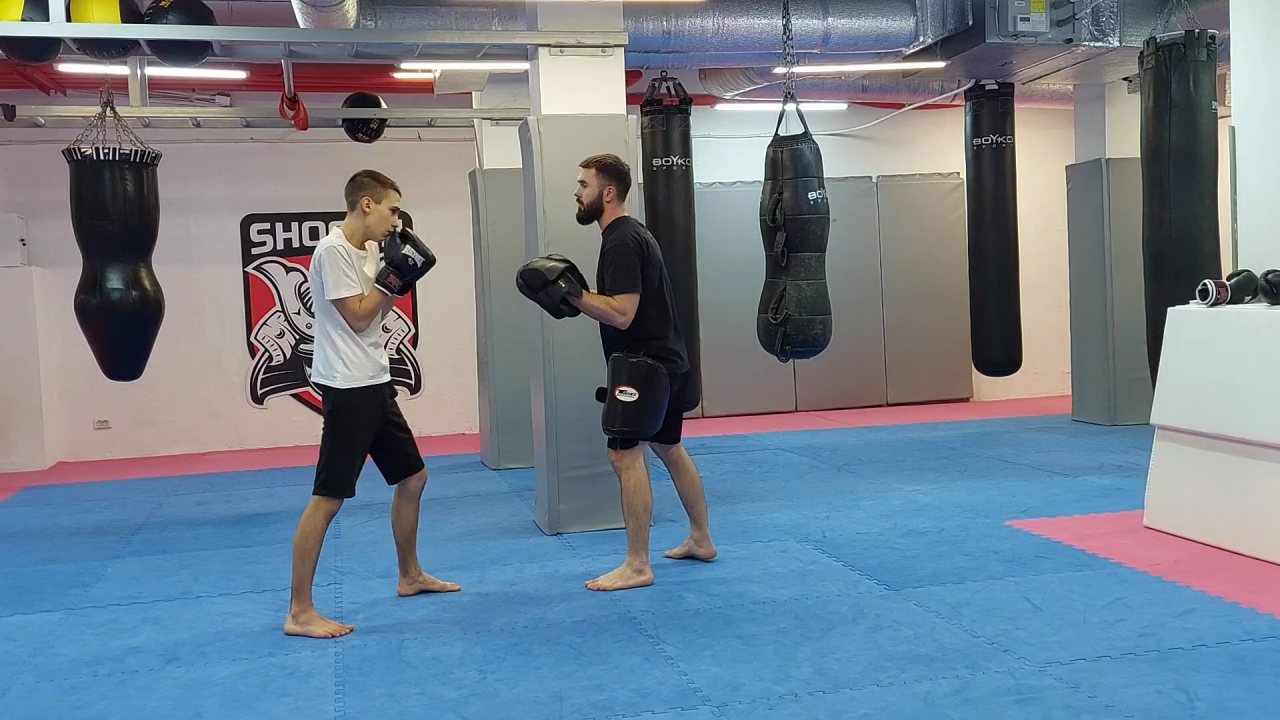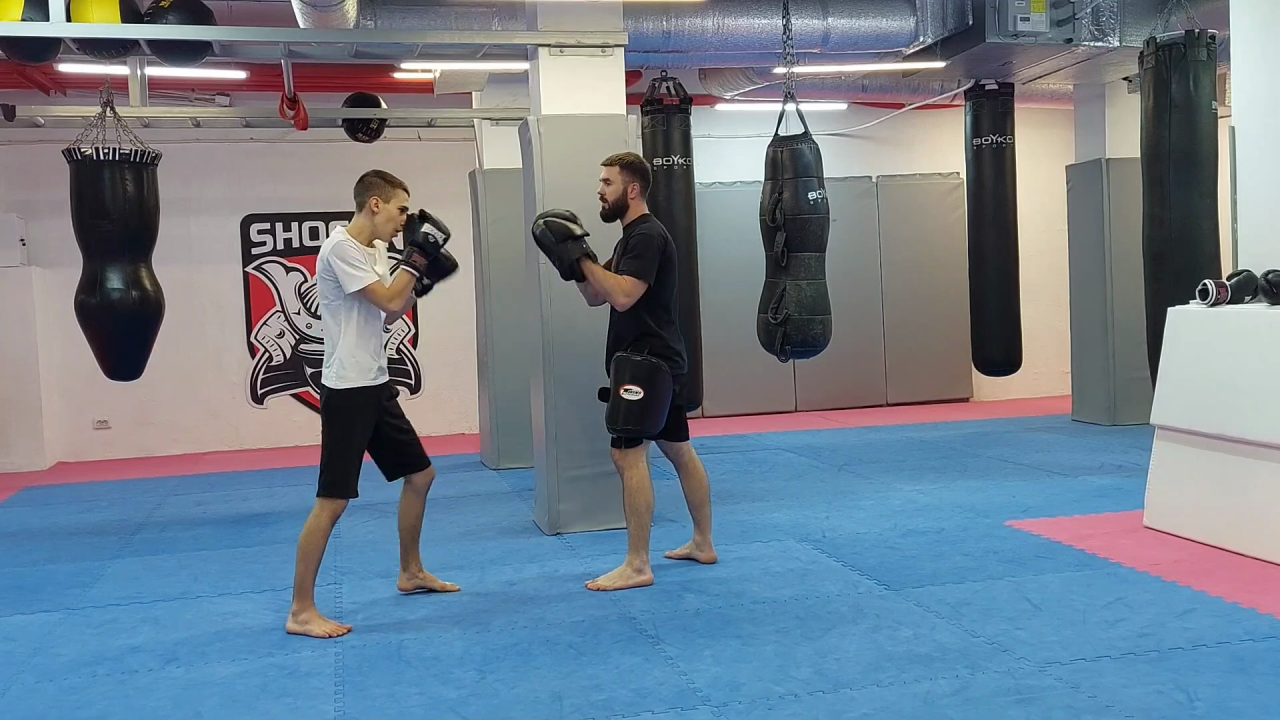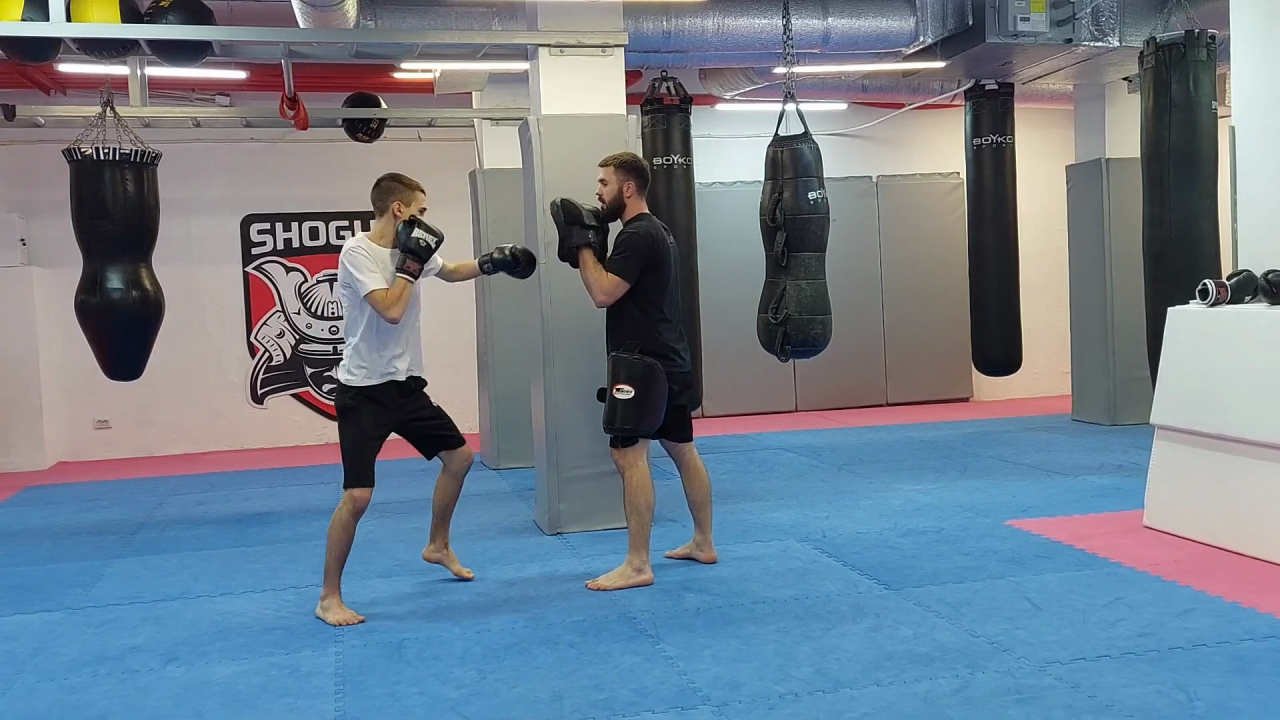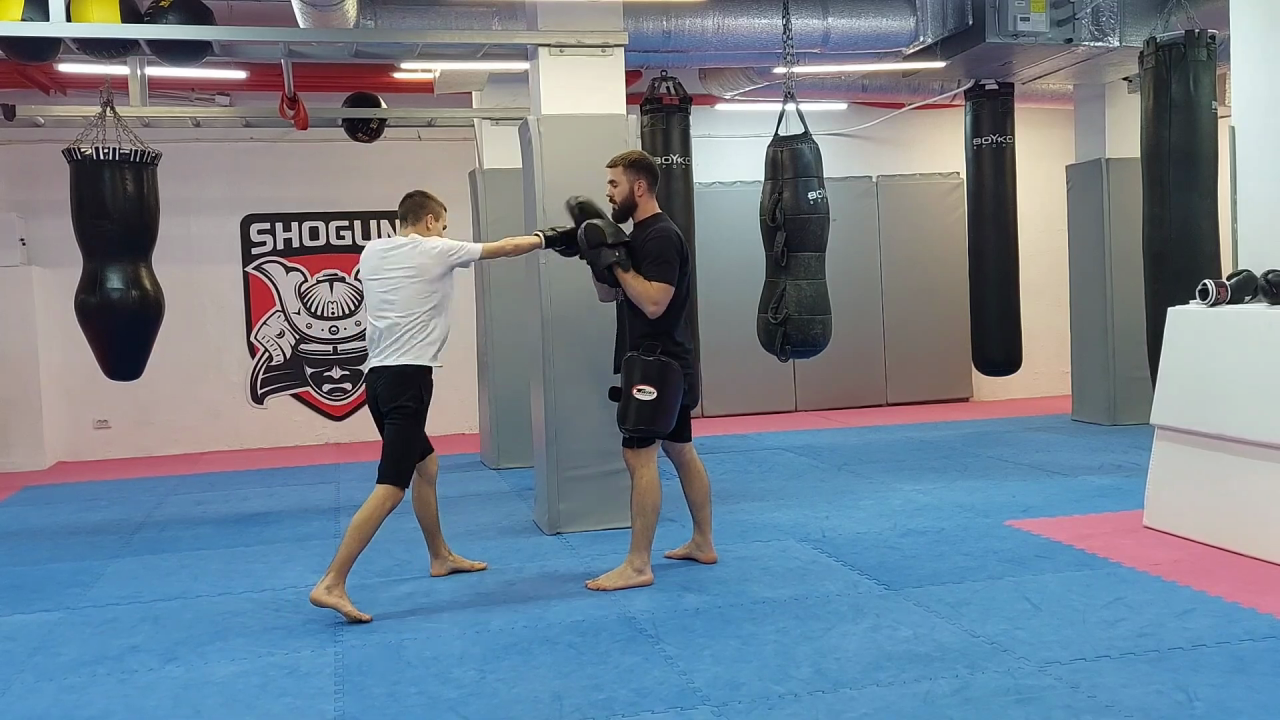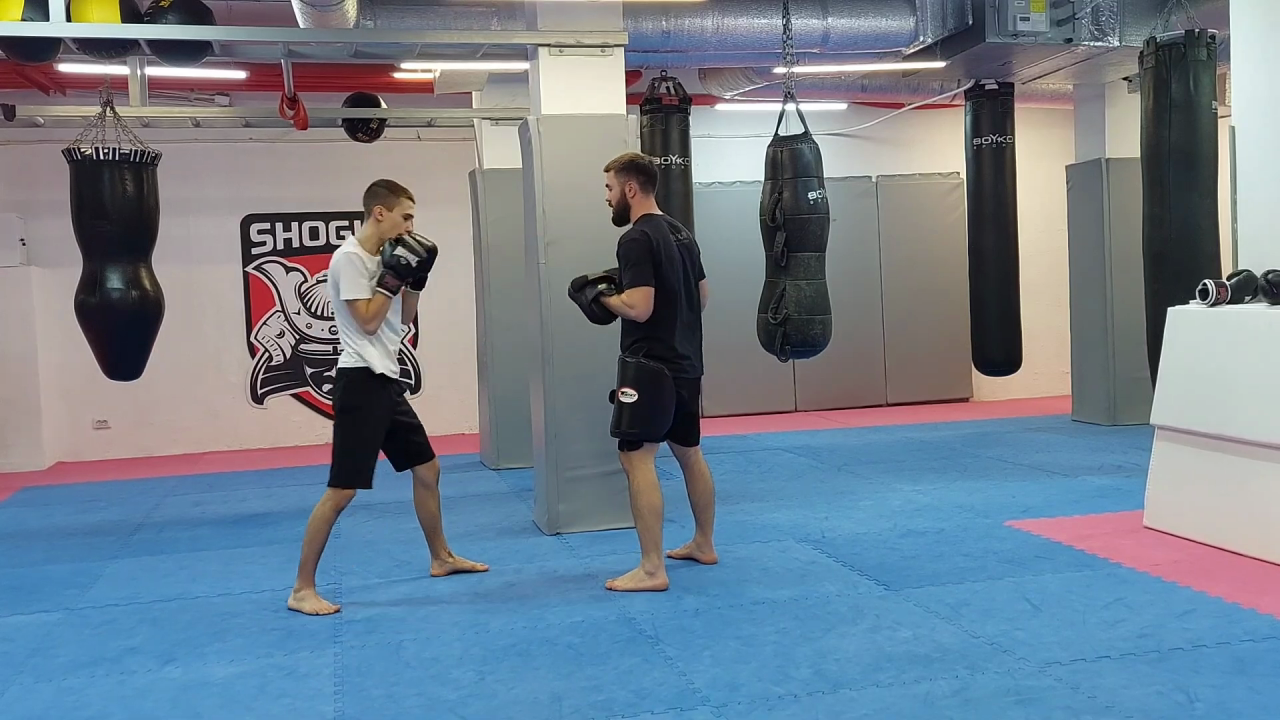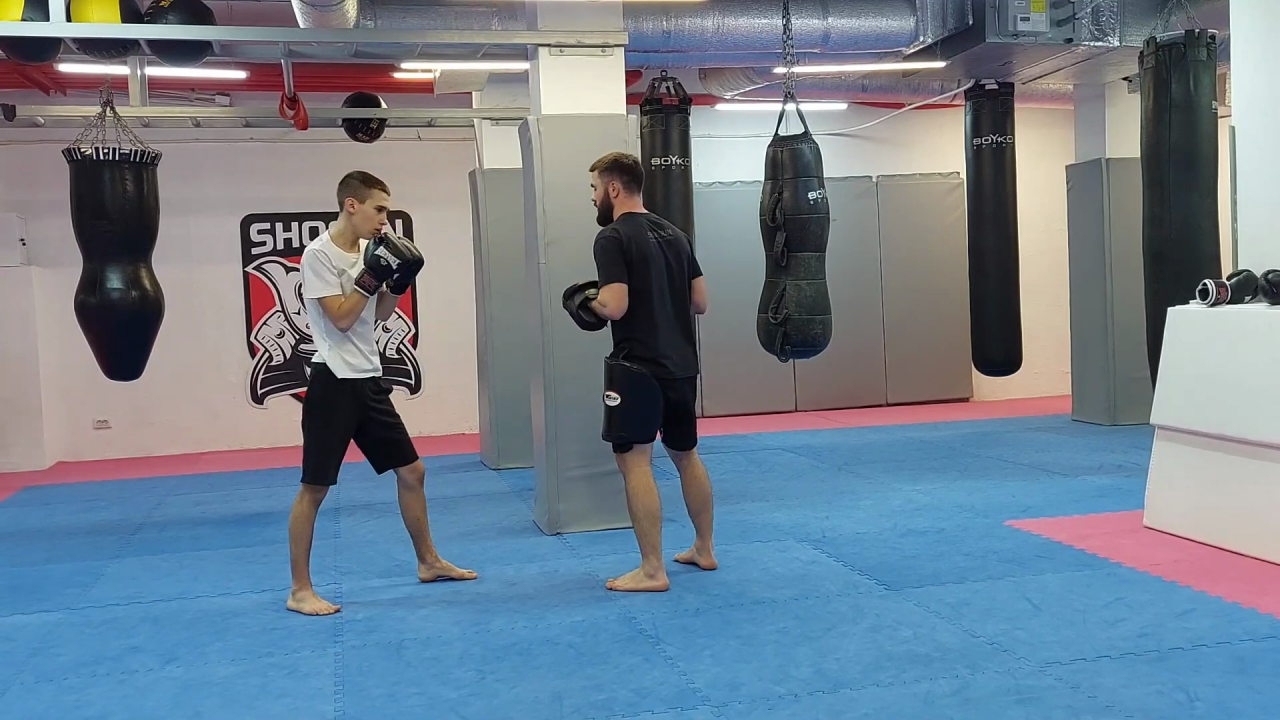
dt=0.4s
person 1, frame 1
left shoulder: (365, 251)
right shoulder: (333, 251)
right elbow: (359, 319)
right wrist: (389, 275)
left hip: (376, 386)
right hip: (348, 392)
left knee: (413, 479)
right knee: (326, 500)
left ankle: (410, 575)
right ankle: (300, 611)
person 1, frame 2
left shoulder: (369, 250)
right shoulder: (341, 248)
left elbow: (390, 313)
right elbow: (390, 302)
left wrist: (423, 279)
right wrist: (417, 257)
left hip: (376, 386)
right hip: (347, 392)
left knee: (420, 476)
right knee: (332, 502)
left ankle: (411, 571)
right ankle: (301, 610)
person 1, frame 3
left shoulder: (414, 246)
right shoulder: (355, 252)
left elbow: (452, 271)
right elbow: (391, 311)
left wrist: (494, 261)
right wrist: (410, 261)
left hip: (405, 383)
right hip: (361, 390)
left knee: (459, 458)
right knee: (357, 496)
left ankle: (438, 545)
right ankle: (329, 595)
person 1, frame 4
left shoulder: (371, 253)
right shoulder: (438, 250)
right elbow: (504, 248)
right wrist: (546, 238)
left hip: (382, 375)
right hip: (407, 378)
left knee: (426, 466)
right knee: (391, 487)
left ankle: (441, 556)
right ankle: (331, 584)
person 1, frame 5
left shoulder: (385, 255)
right shoulder: (347, 257)
left elbow: (404, 317)
right elbow: (368, 322)
left wrist: (412, 275)
right wrist: (390, 275)
left hip: (384, 382)
right hip: (361, 382)
left knee: (428, 469)
right knee: (343, 489)
left ankle: (441, 557)
right ankle: (302, 587)
person 1, frame 6
left shoulder: (367, 249)
right shoulder: (319, 254)
right elbow: (341, 319)
left wrist: (397, 282)
right wrist: (371, 275)
left hip: (370, 381)
right hip: (333, 383)
left knee: (412, 472)
right knee: (314, 489)
left ankle: (428, 561)
right ankle: (300, 589)
person 2, frame 1
left shoulder: (621, 241)
right shoulder: (628, 233)
left elbow: (622, 314)
right elbow: (617, 304)
left wrist: (571, 294)
right wrist: (575, 293)
left hip: (647, 364)
right hip: (663, 360)
left knee: (625, 455)
right knee: (669, 449)
left ankle: (638, 565)
right ankle: (701, 539)
person 2, frame 2
left shoulder: (648, 235)
right shoulder: (633, 236)
left elbow: (623, 297)
right elbow: (596, 296)
left wrist: (583, 258)
right wrist: (575, 263)
left hip: (649, 363)
right hip: (656, 362)
left knee: (628, 455)
right knee: (680, 450)
left ankle: (638, 565)
right ankle: (703, 543)
person 2, frame 3
left shoulder: (638, 235)
right shoulder: (653, 232)
left elbow: (603, 293)
right elbow: (613, 290)
left wrist: (582, 246)
right wrist: (588, 247)
left hip: (647, 365)
right hip: (667, 361)
left knee: (628, 455)
right knee: (683, 450)
left ankle: (637, 565)
right ankle: (703, 543)
person 2, frame 4
left shoulder: (661, 236)
right shoulder: (641, 234)
left elbow: (653, 304)
right elbow: (609, 293)
left wrist: (617, 262)
right hip: (664, 362)
left knee: (640, 456)
right knee: (681, 451)
left ankle: (638, 565)
right ankle: (702, 543)
person 2, frame 5
left shoulder: (637, 238)
right shoulder: (680, 234)
left elbow: (639, 308)
right elbow: (700, 298)
left wrist: (603, 296)
left hip: (652, 366)
right hip: (683, 363)
left knee: (637, 458)
right knee: (689, 452)
left ankle: (652, 569)
right ankle: (703, 543)
person 2, frame 6
left shoulder: (612, 238)
right shoulder: (674, 234)
left elbow: (615, 306)
right elbow: (700, 302)
left wrist: (587, 301)
left hip: (640, 368)
right hip: (681, 366)
left knee: (634, 463)
right knee: (686, 456)
left ankle: (652, 571)
right ankle: (704, 549)
